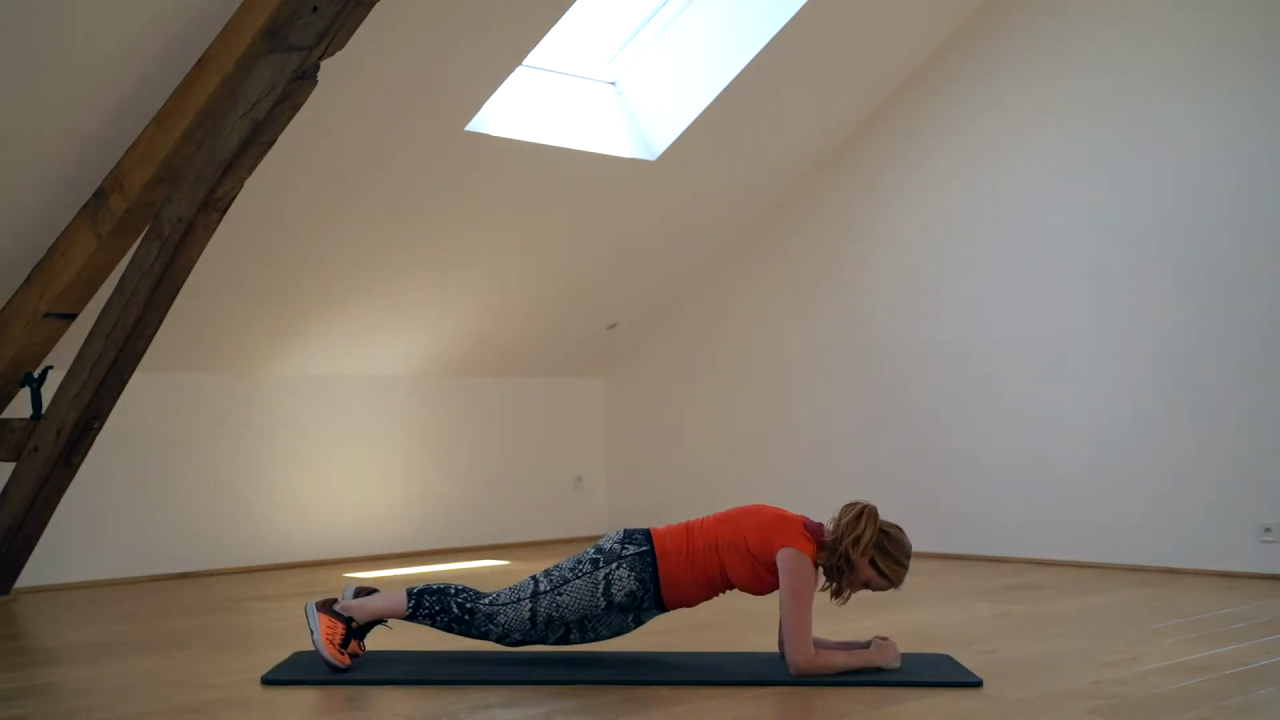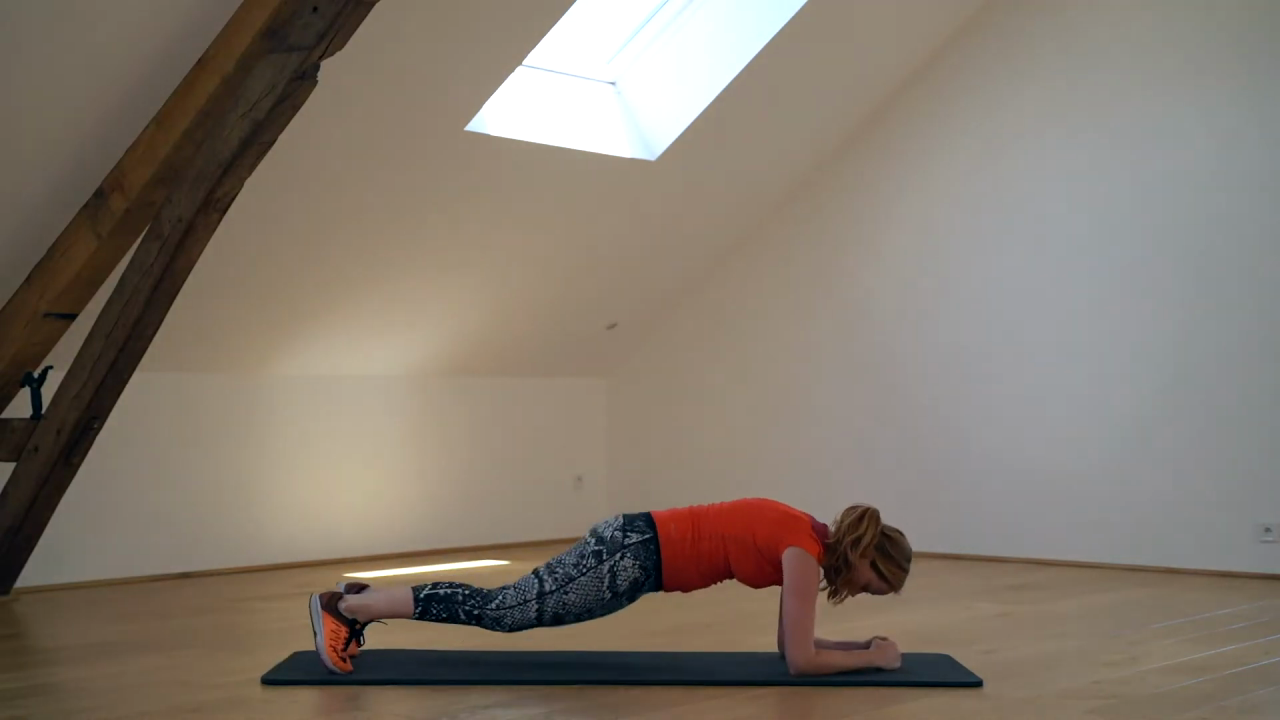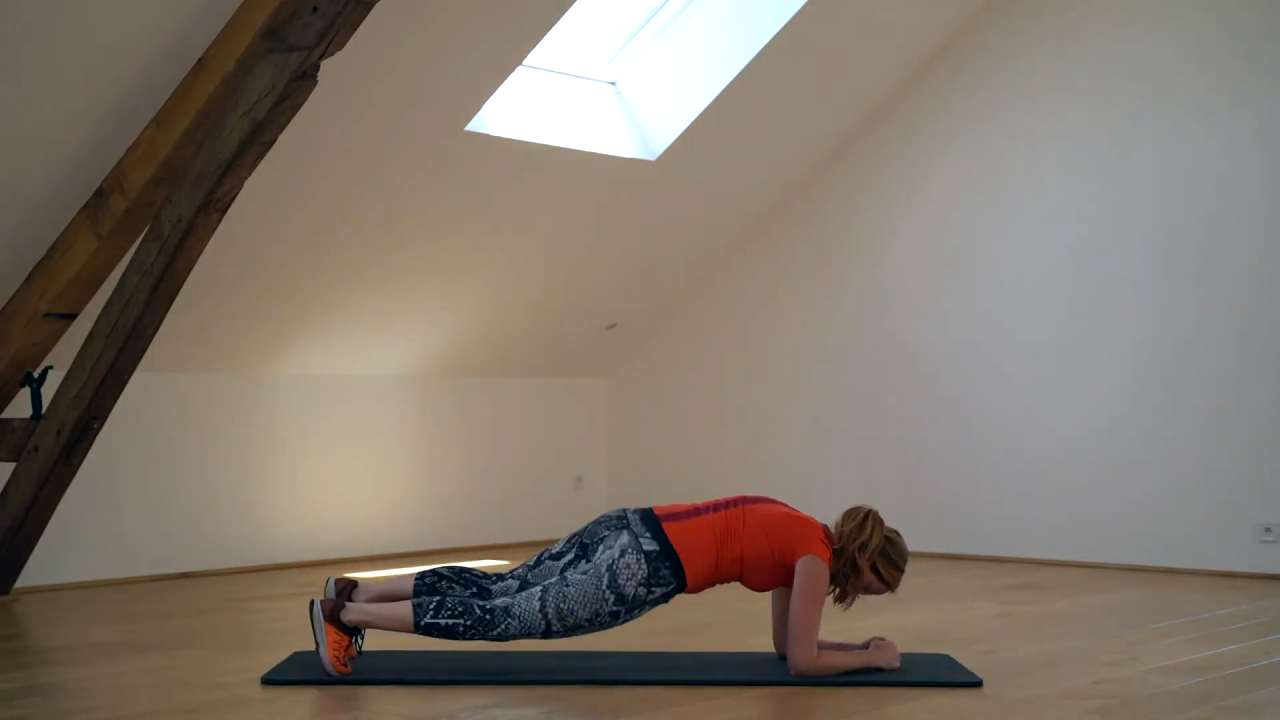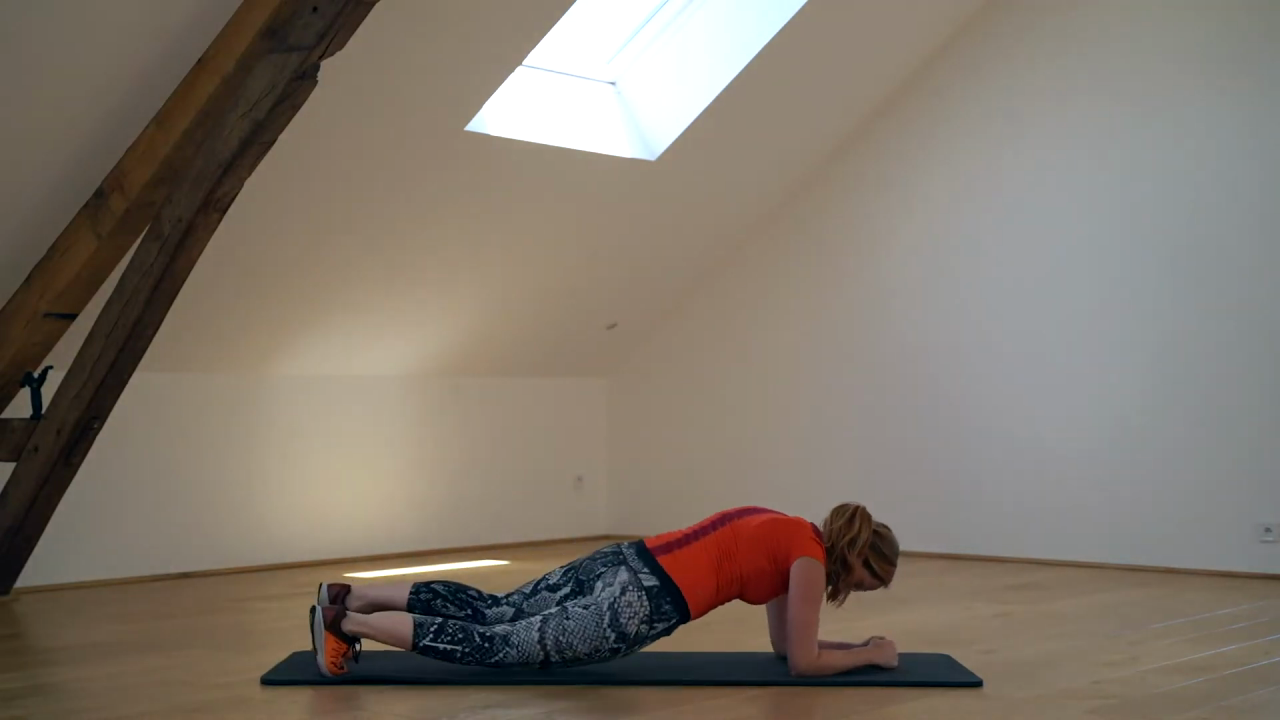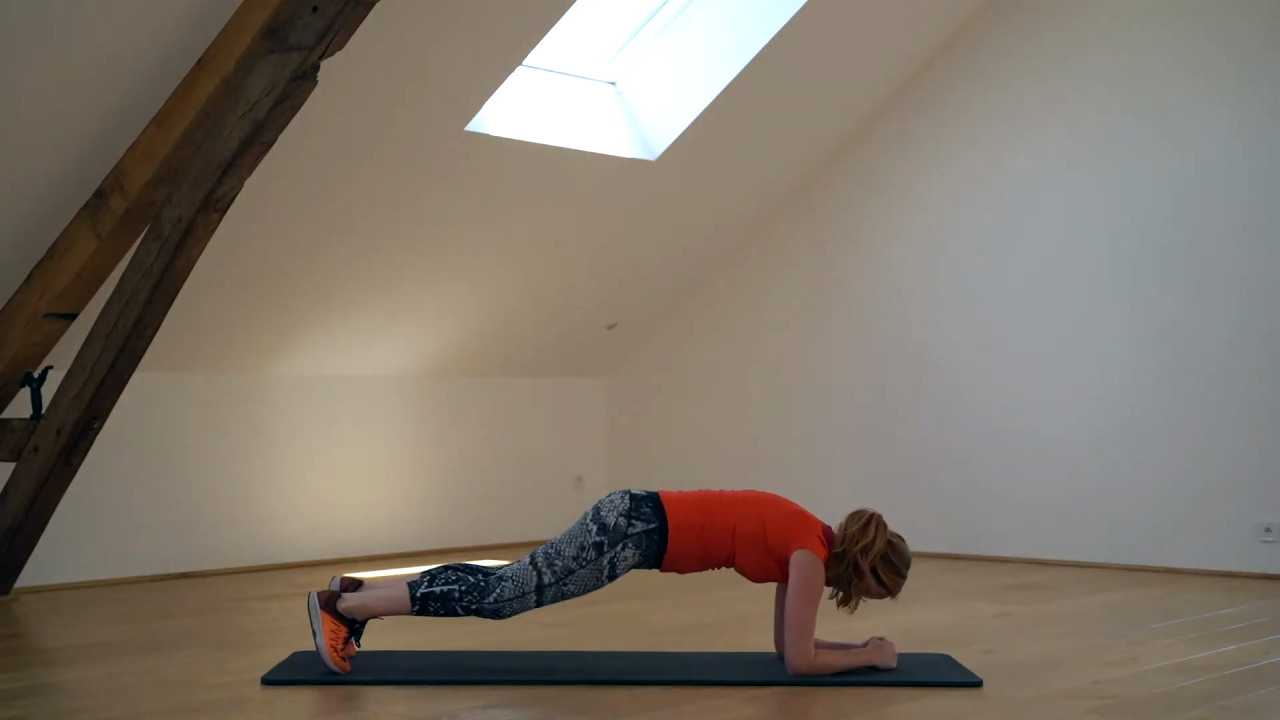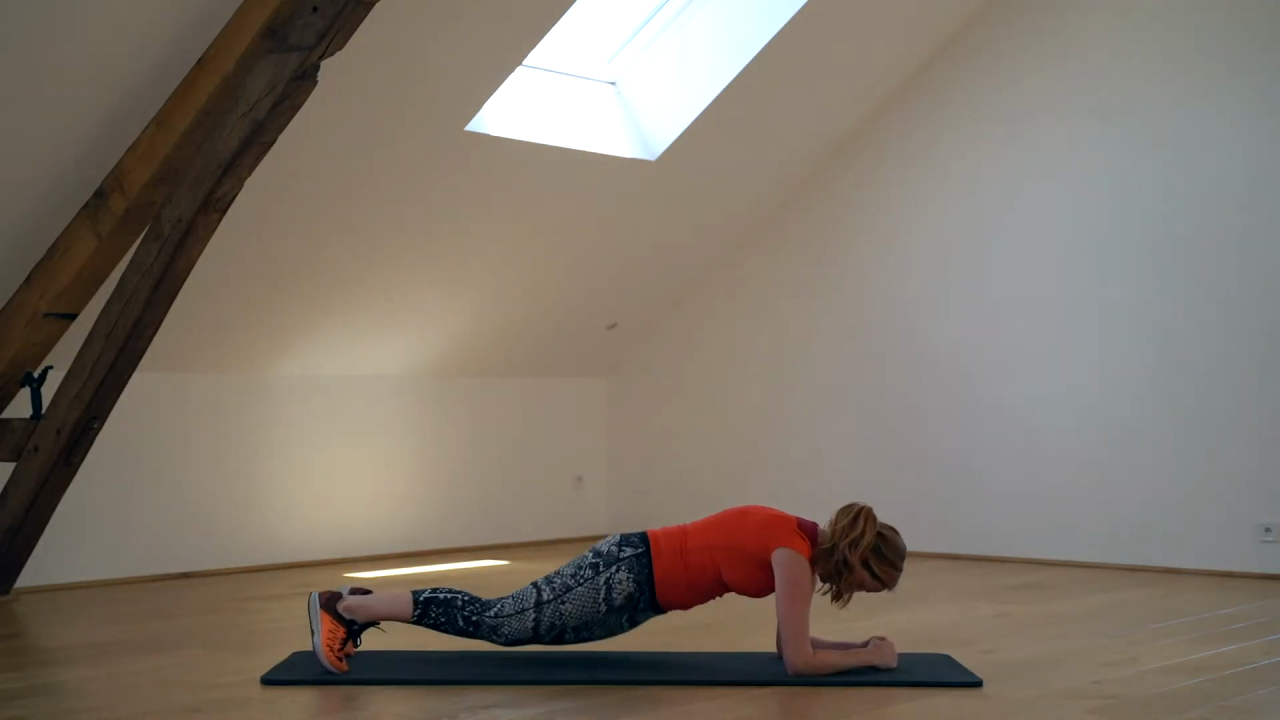
dt=0.3s
person 1, frame 1
left shoulder: (808, 543)
right shoulder: (799, 551)
left elbow: (792, 643)
right elbow: (802, 661)
left wrist: (863, 646)
right wrist: (873, 656)
left hip: (641, 591)
right hip: (631, 572)
left knee: (509, 624)
right knee: (496, 616)
left ankle: (370, 603)
right ankle: (343, 610)
person 1, frame 2
left shoulder: (805, 540)
right shoulder: (805, 551)
left elbow: (789, 641)
right elbow: (801, 660)
left wrist: (859, 643)
right wrist: (873, 656)
left hip: (633, 540)
right hip: (631, 549)
left knee: (507, 602)
right knee: (500, 609)
left ankle: (363, 595)
right ankle: (344, 607)
person 1, frame 3
left shoulder: (798, 537)
right shoulder: (816, 556)
left elbow: (785, 642)
right elbow: (803, 661)
left wrist: (858, 642)
right wrist: (872, 656)
left hip: (625, 530)
right hip: (639, 573)
left knee: (498, 590)
right knee: (500, 618)
left ankle: (357, 592)
right ankle: (343, 614)
person 1, frame 4
left shoulder: (788, 536)
right shoulder: (811, 556)
left elbow: (783, 643)
right elbow: (804, 661)
left wrist: (857, 644)
right wrist: (870, 654)
left hip: (621, 563)
right hip: (635, 604)
left knee: (492, 611)
right knee: (495, 645)
left ankle: (351, 597)
right ankle: (341, 623)
person 1, frame 5
left shoulder: (799, 538)
right shoulder: (810, 552)
left elbow: (785, 643)
right elbow: (800, 661)
left wrist: (856, 645)
right wrist: (869, 655)
left hip: (632, 514)
right hip: (635, 527)
left knee: (500, 582)
right knee: (498, 593)
left ankle: (359, 590)
right ankle: (340, 605)
person 1, frame 6
left shoulder: (808, 545)
right shoulder: (794, 552)
left elbow: (790, 642)
right elbow: (799, 660)
left wrist: (859, 644)
right wrist: (870, 656)
left hip: (640, 592)
right hip: (626, 574)
left knee: (504, 618)
right knee: (495, 621)
left ankle: (362, 602)
right ankle: (341, 606)
